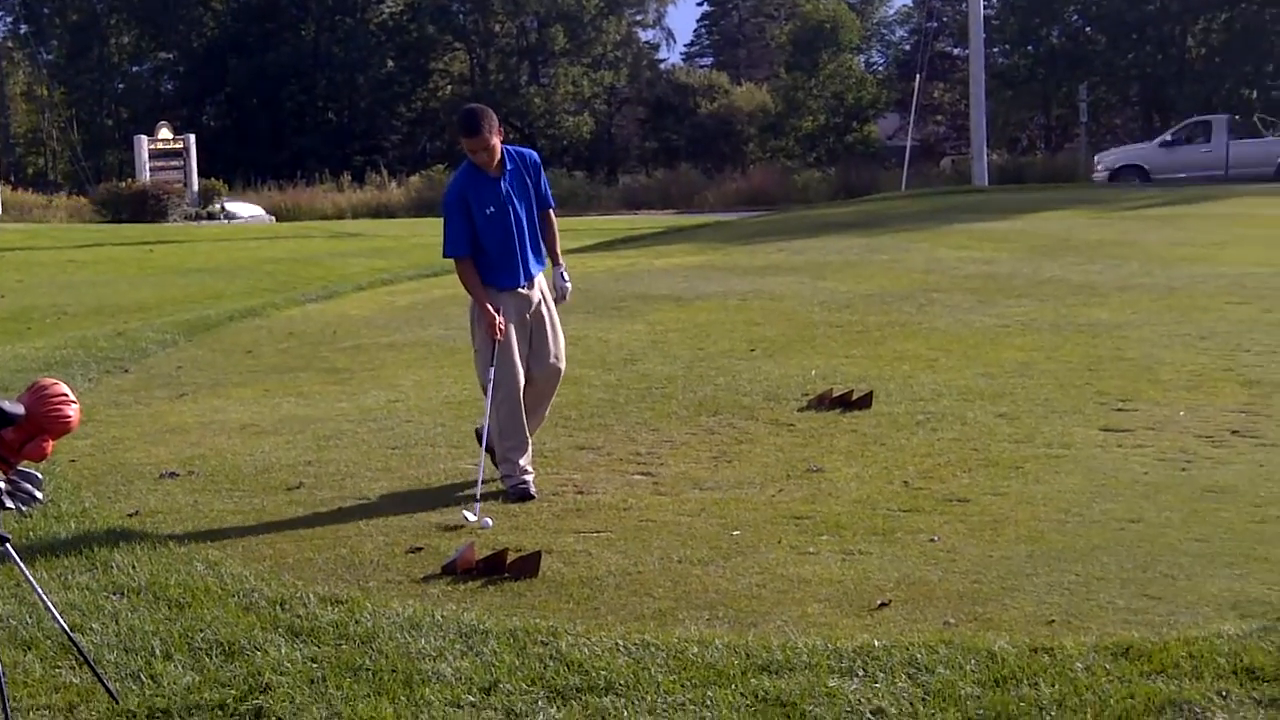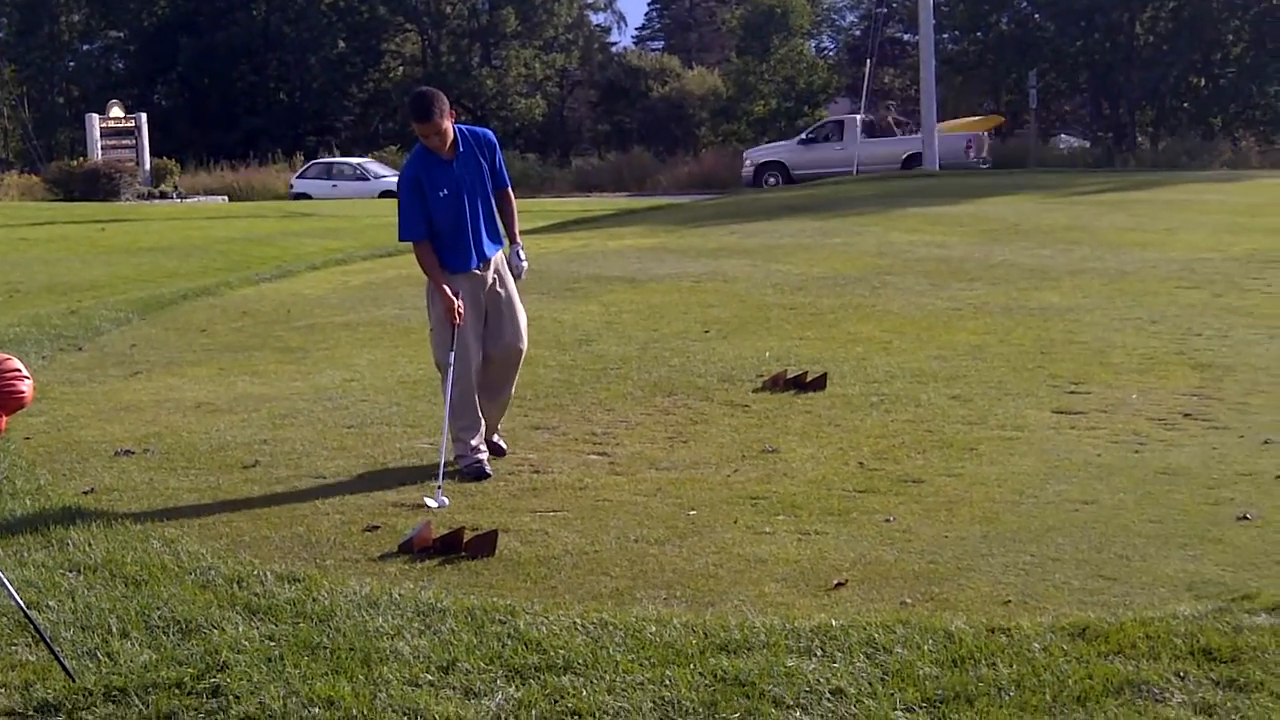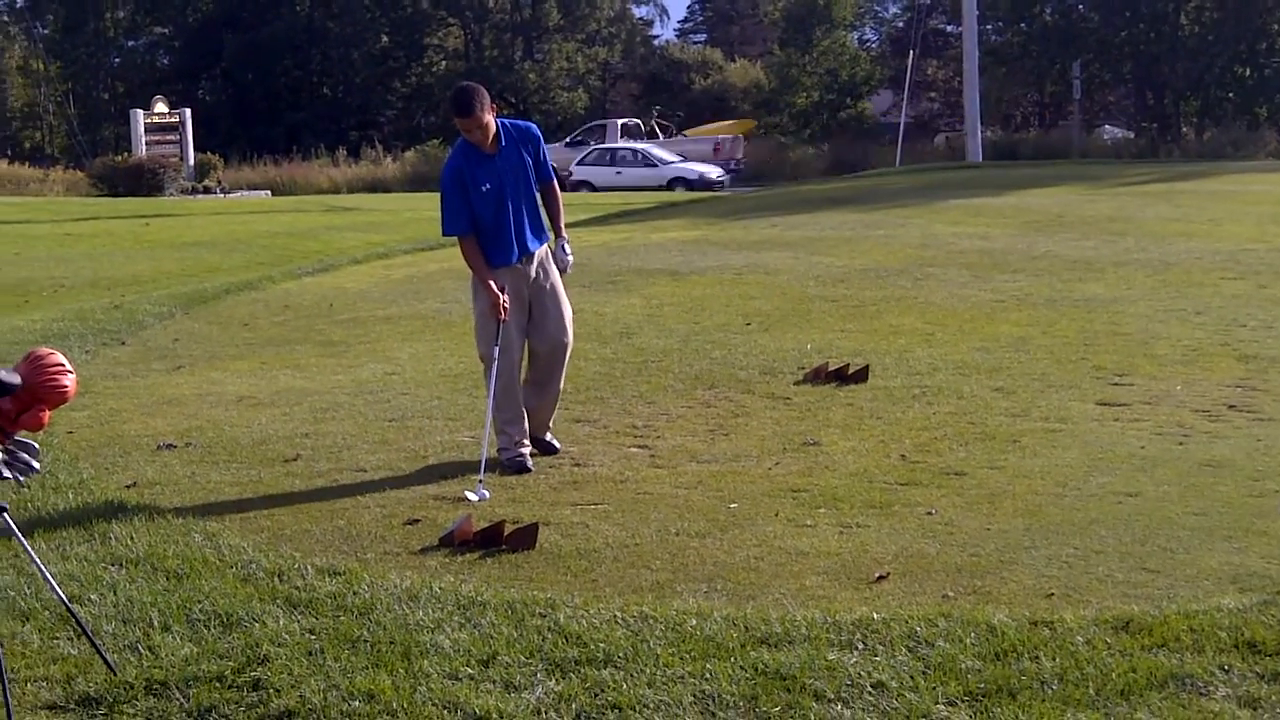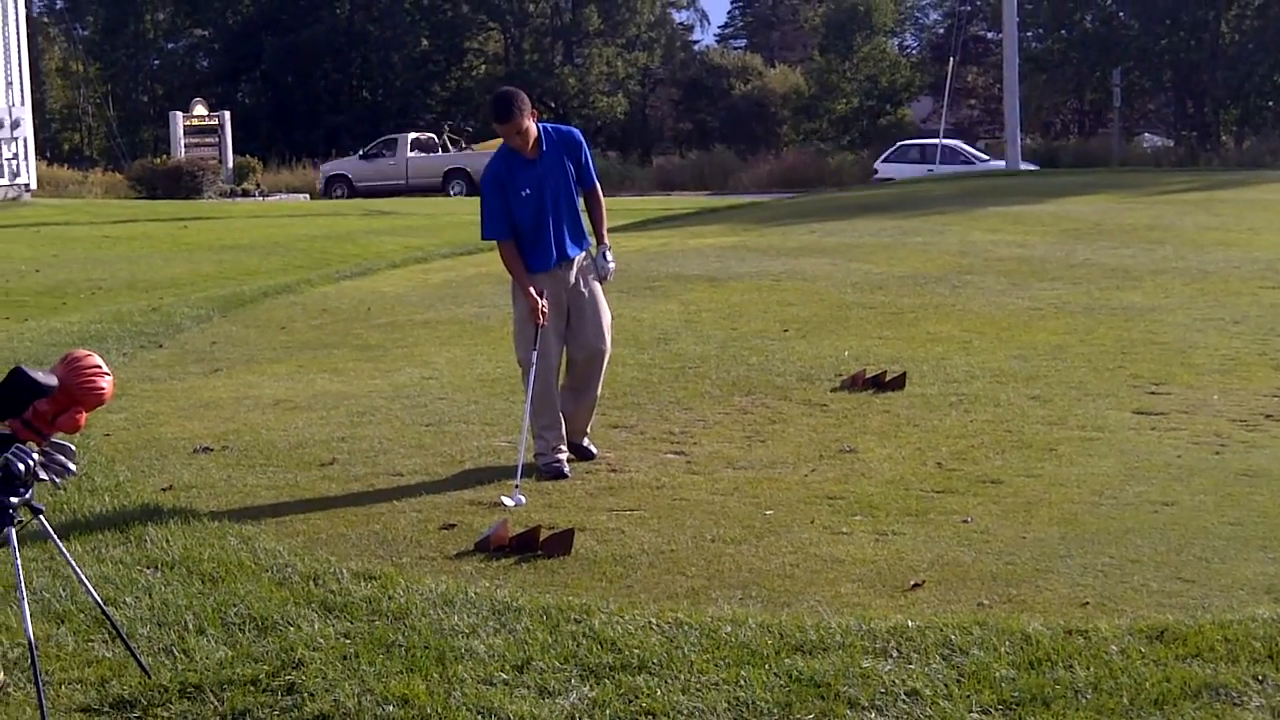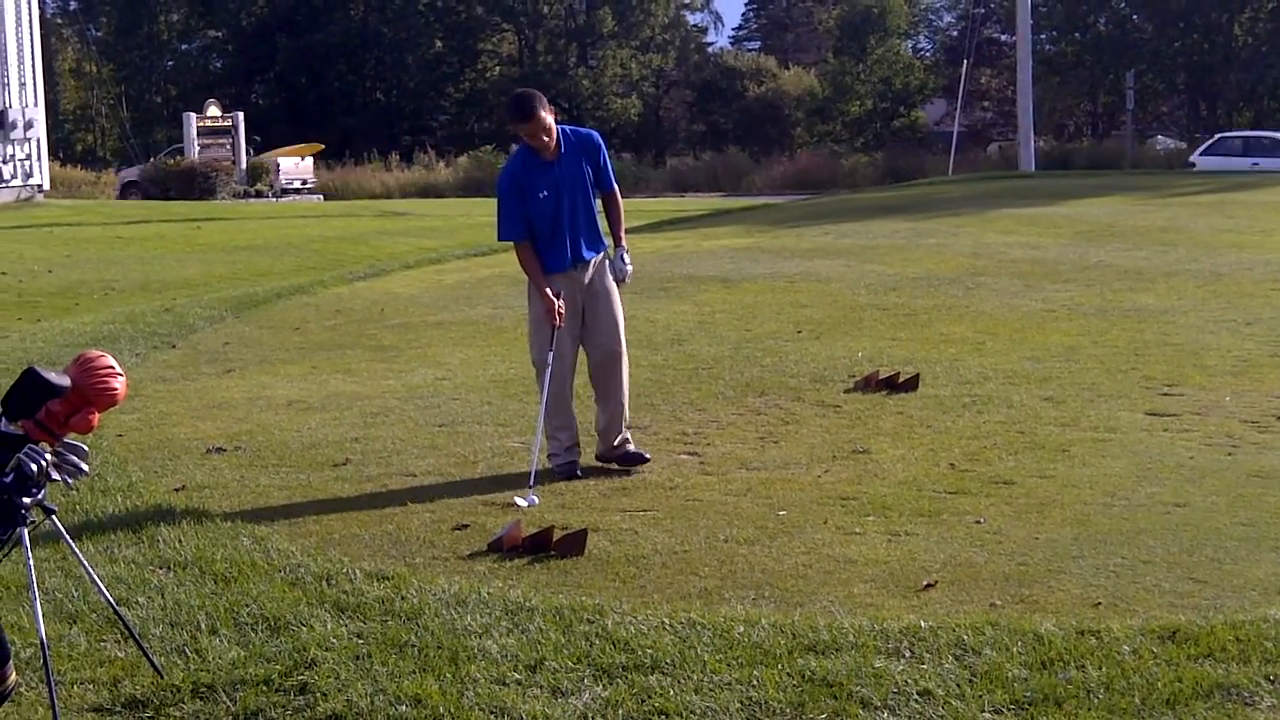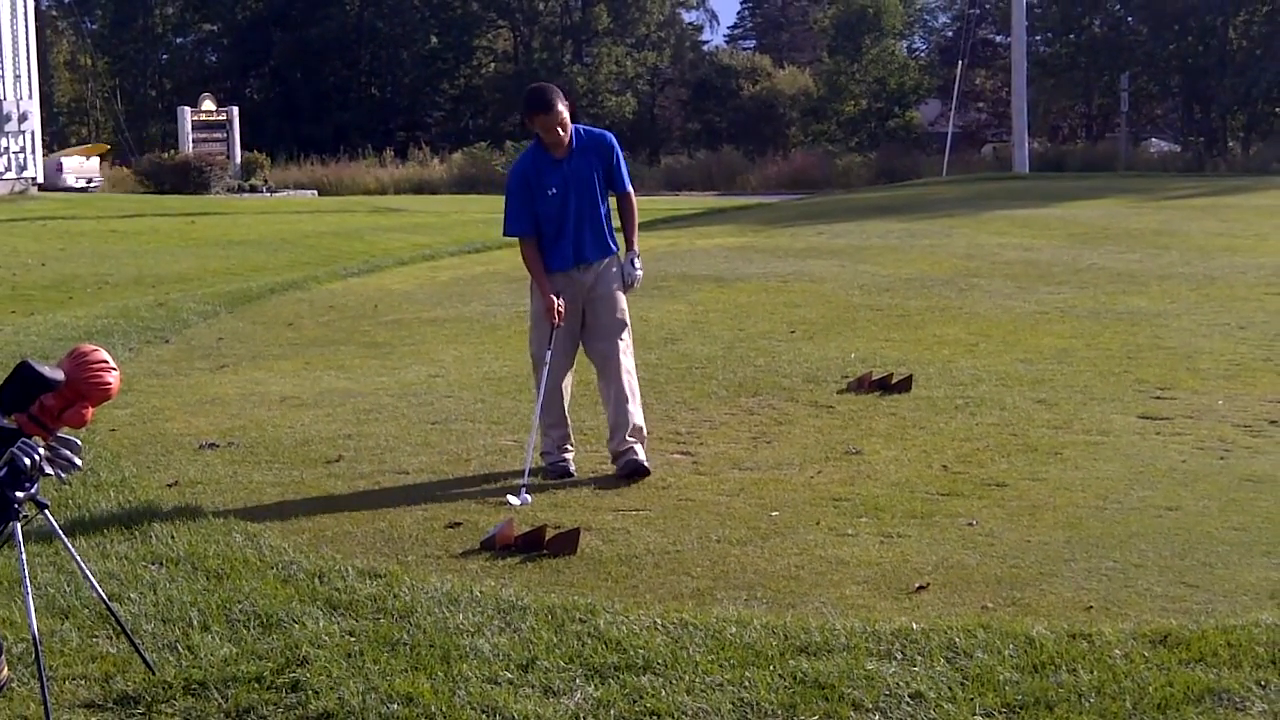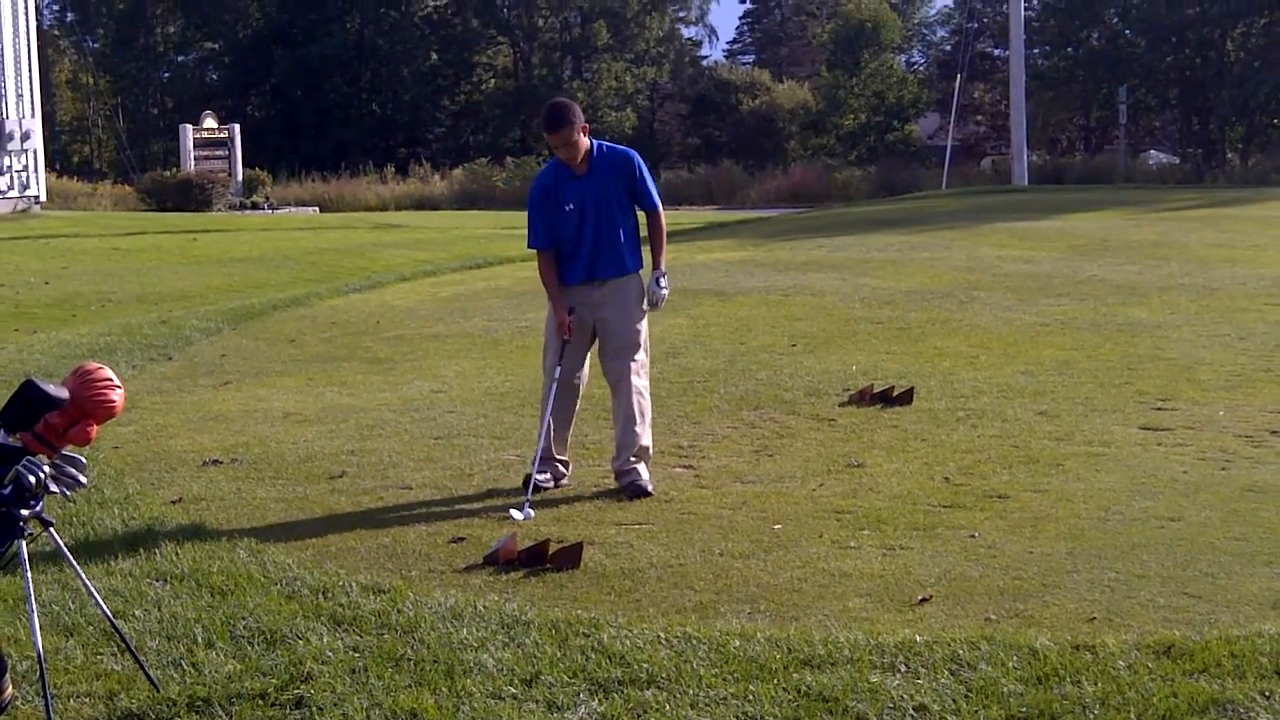
dt=0.4s
person 1, frame 1
left shoulder: (528, 162)
right shoulder: (460, 190)
right elbow: (461, 258)
left wrist: (558, 266)
right wrist: (484, 306)
left hip: (536, 283)
right hip: (496, 295)
left knee: (550, 367)
right knee: (506, 384)
left ankle: (500, 437)
right ankle: (516, 472)
person 1, frame 2
left shoulder: (484, 142)
right shoulder: (414, 173)
left elbow: (503, 193)
right elbow: (419, 241)
left wrist: (515, 245)
right wrist: (443, 290)
left hip: (494, 261)
right hip: (452, 276)
left knee: (511, 344)
right knee: (460, 364)
left ankle: (487, 425)
right ankle: (470, 450)
person 1, frame 3
left shoulder: (527, 136)
right shoulder: (457, 168)
left elbow: (548, 186)
right elbow: (464, 235)
left wrist: (561, 238)
right wrist: (488, 284)
left hip: (539, 255)
right hip: (497, 270)
left knee: (557, 339)
right knee: (504, 358)
left ankle: (538, 424)
right ankle: (513, 443)
person 1, frame 4
left shoulder: (570, 141)
right shoulder: (496, 173)
left elbow: (592, 192)
right elbow: (504, 240)
left wrist: (603, 245)
right wrist: (527, 290)
left hip: (580, 262)
right hip: (536, 276)
left knee: (595, 346)
right knee: (542, 364)
left ankle: (574, 428)
right ankle: (549, 449)
person 1, frame 5
left shoulder: (588, 143)
right shoulder: (513, 175)
left elbow: (610, 194)
right elbow: (521, 241)
left wrist: (621, 248)
right wrist: (544, 292)
left hip: (596, 263)
right hip: (551, 277)
left knee: (611, 351)
right knee: (555, 367)
left ankle: (613, 441)
right ankle: (563, 451)
person 1, frame 6
left shoulder: (602, 144)
right shoulder: (524, 171)
left elbow: (625, 196)
right elbow: (526, 239)
left wrist: (632, 252)
right wrist: (545, 290)
left hip: (603, 267)
right hip: (554, 276)
left knee: (616, 356)
right knee: (552, 366)
left ankle: (628, 448)
right ankle: (557, 451)
person 1, frame 7
left shoulder: (626, 162)
right shoulder: (545, 185)
left elbow: (654, 213)
right elbow: (545, 252)
left wrist: (659, 271)
right wrist: (558, 306)
left hip: (622, 284)
right hip: (571, 291)
left knee: (628, 376)
right knee: (560, 379)
left ankle: (632, 466)
right ankle: (551, 463)
